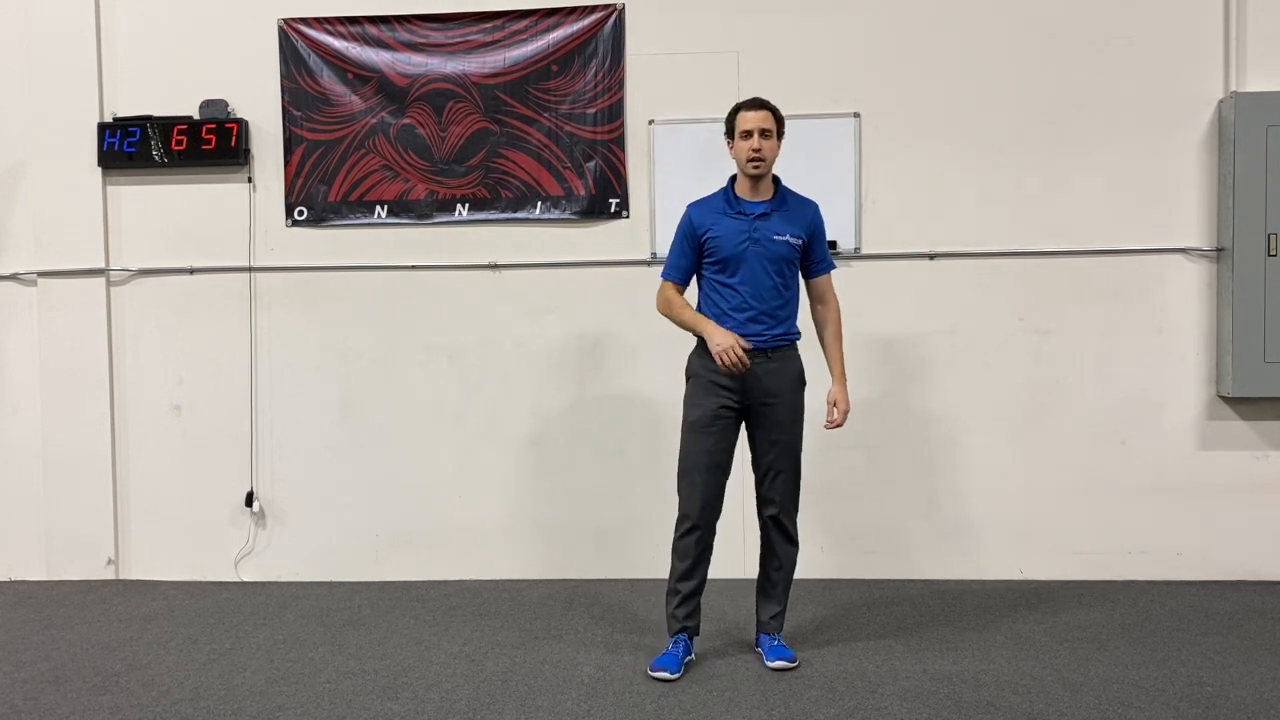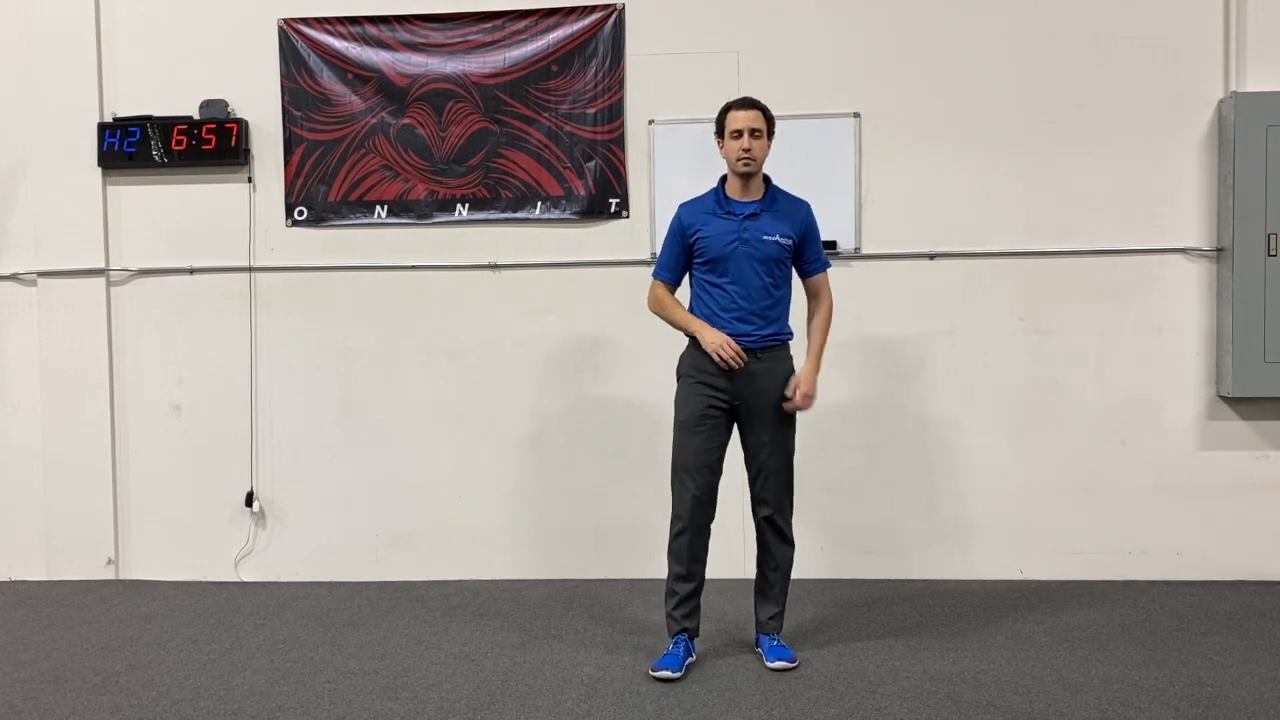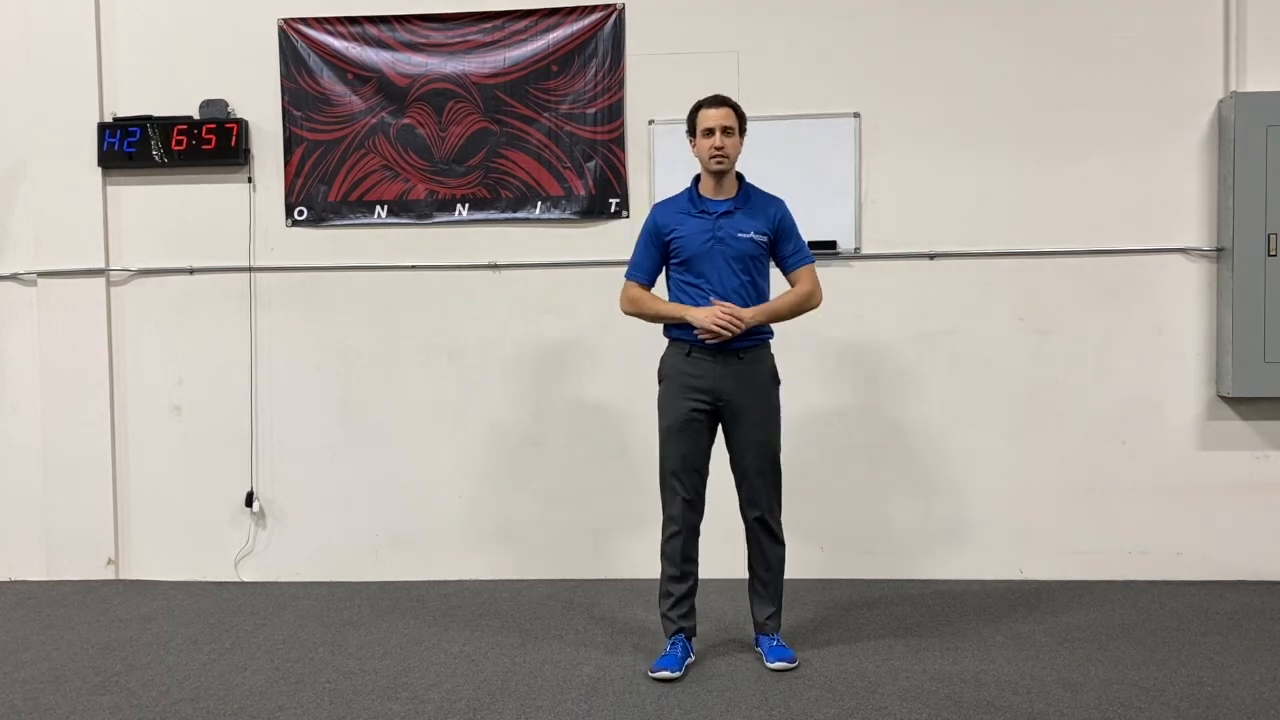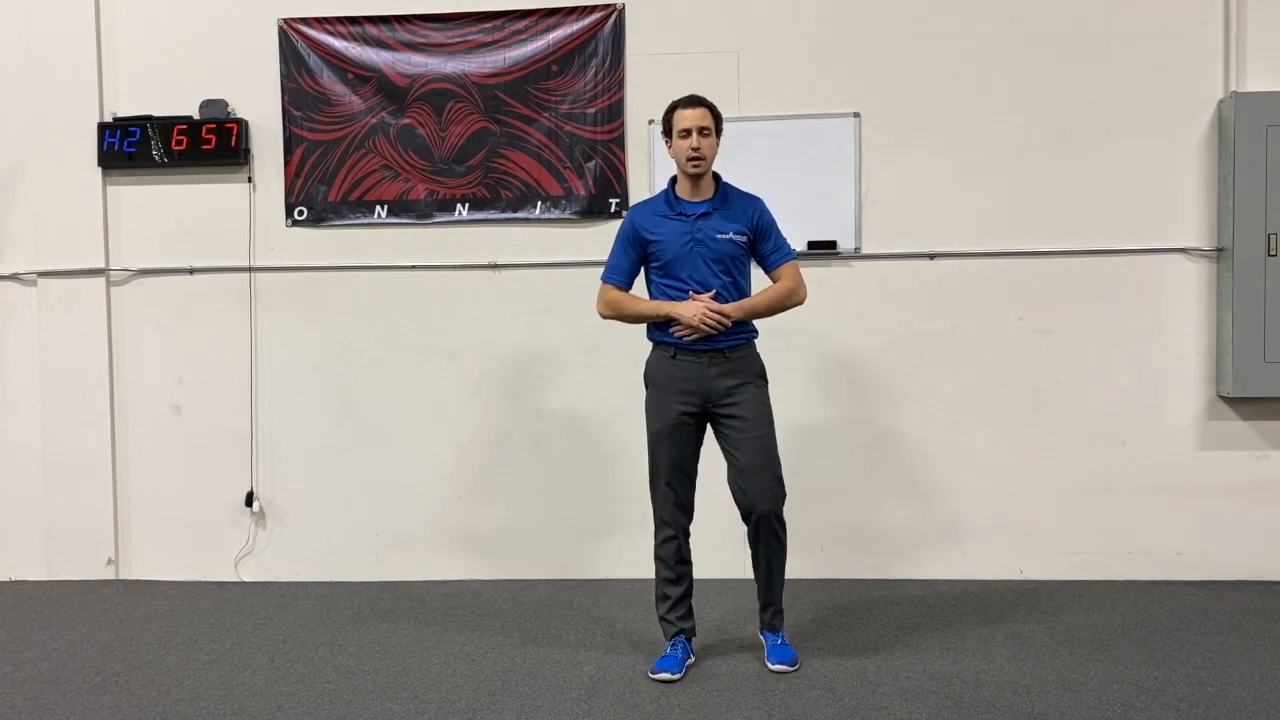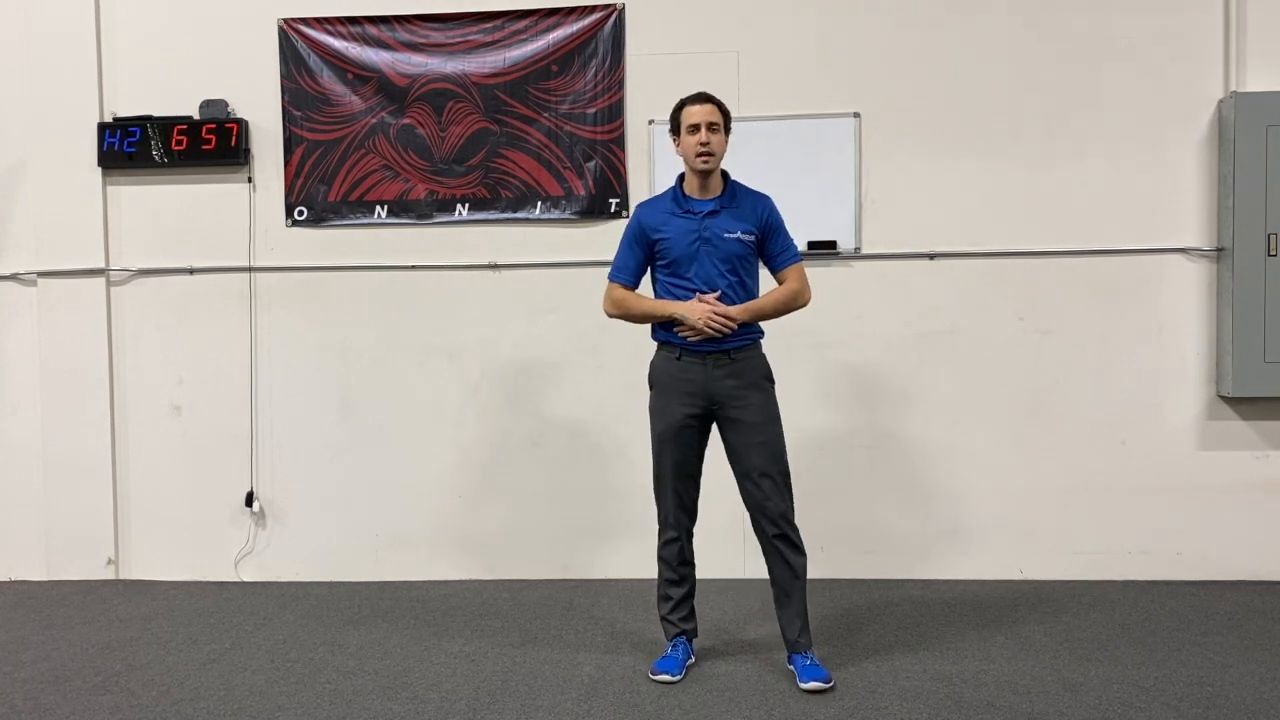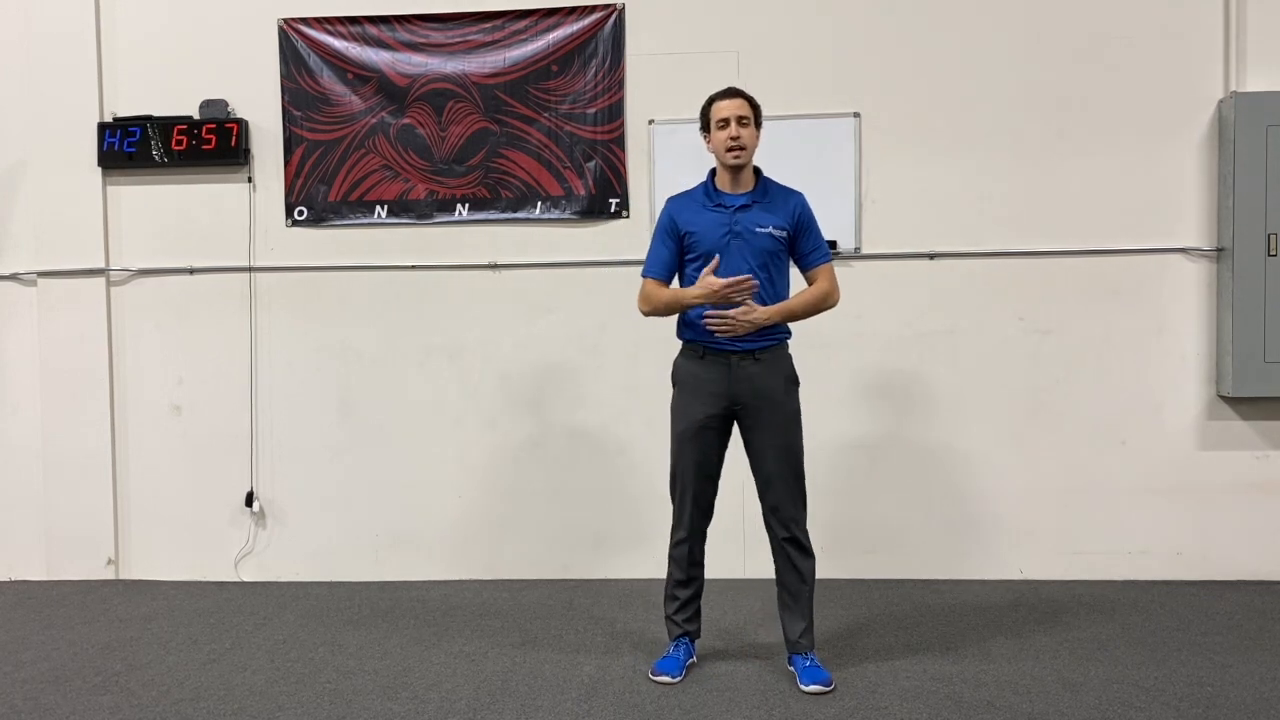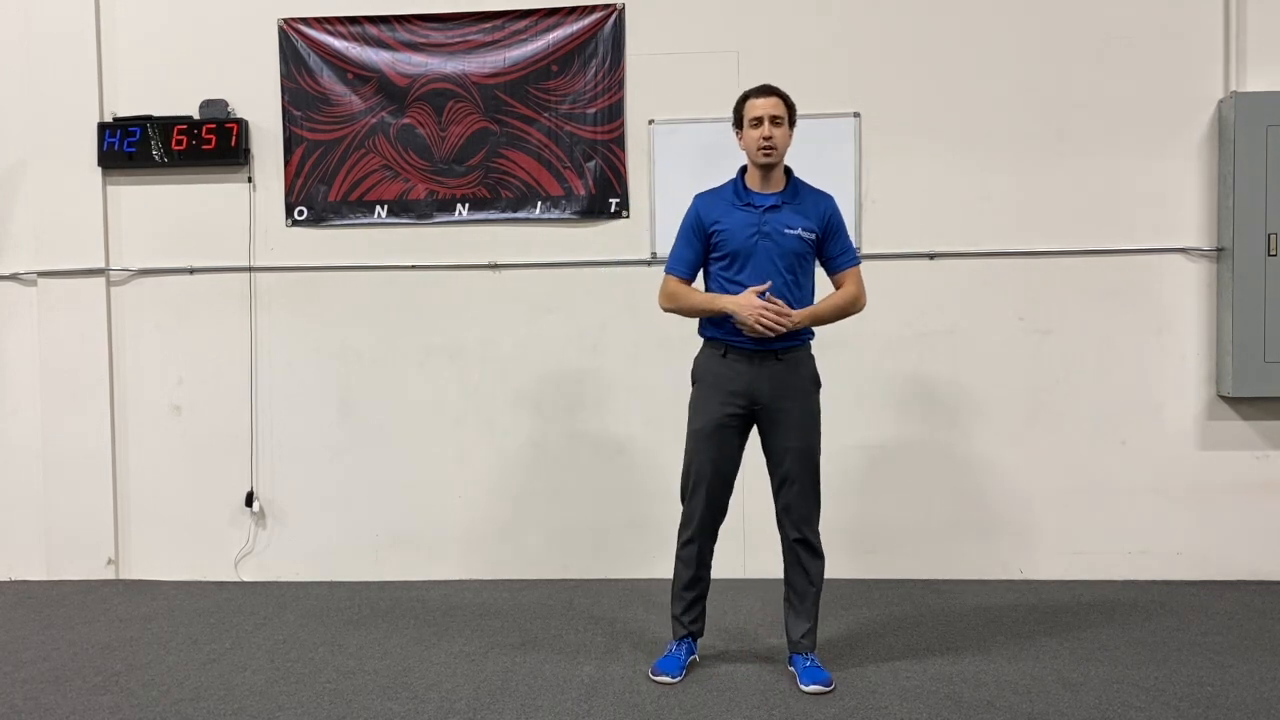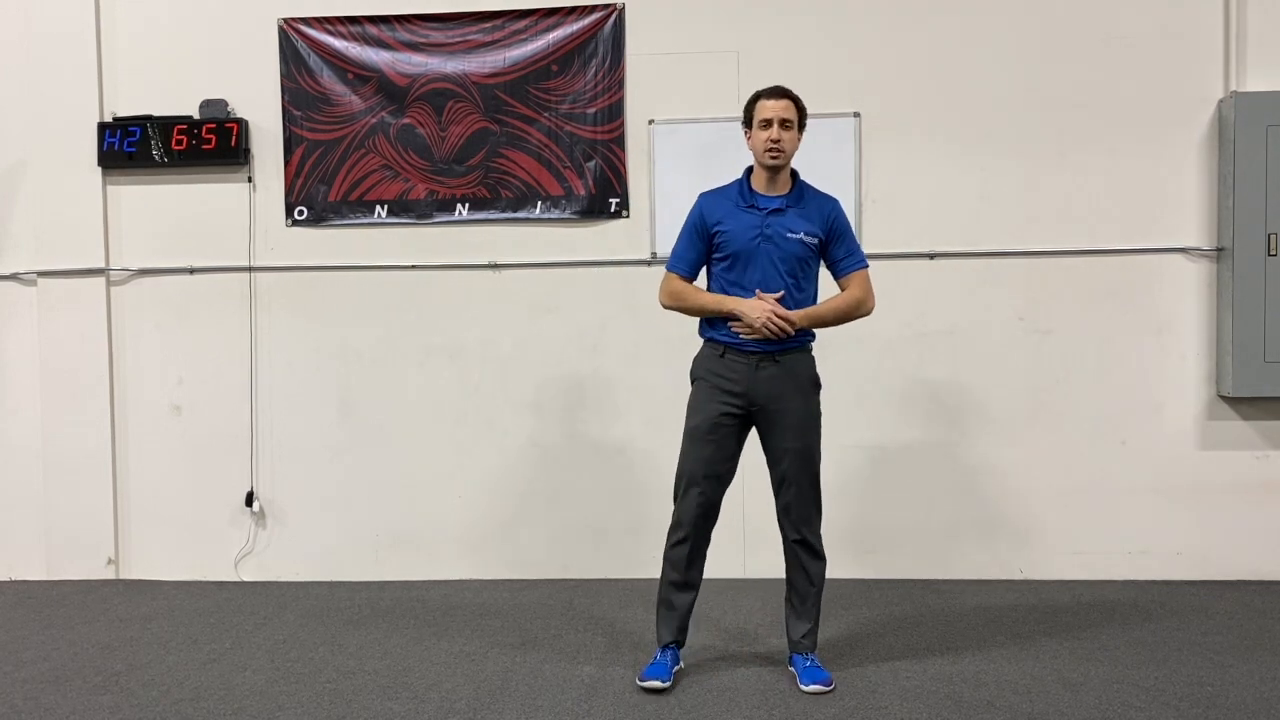
dt=0.3s
person 1, frame 1
left shoulder: (804, 214)
right shoulder: (701, 215)
left elbow: (824, 300)
right elbow: (667, 294)
left wrist: (838, 379)
right wrist: (710, 330)
left hip: (779, 370)
right hip: (713, 370)
left knee: (779, 508)
right knee: (697, 507)
left ankle: (770, 629)
right ankle: (681, 633)
person 1, frame 2
left shoulder: (796, 214)
right shoulder: (692, 215)
left elbow: (820, 298)
right elbow: (658, 293)
left wrist: (810, 368)
right wrist: (703, 330)
left hip: (771, 370)
right hip: (704, 369)
left knee: (773, 508)
right knee: (690, 506)
left ankle: (769, 630)
right ankle: (681, 634)
person 1, frame 3
left shoulder: (771, 211)
right shoulder: (666, 215)
left elbow: (809, 291)
right elbow: (632, 298)
left wrist: (749, 316)
right wrist: (694, 312)
left hip: (751, 369)
right hip: (685, 369)
left knee: (762, 507)
right knee: (681, 510)
left ankle: (767, 628)
right ankle: (679, 635)
person 1, frame 4
left shoulder: (749, 210)
right shoulder: (643, 219)
left elbow: (793, 288)
right elbow: (609, 301)
left wrist: (729, 310)
right wrist: (677, 308)
left hip: (738, 368)
right hip: (671, 372)
left knee: (763, 501)
right knee: (672, 513)
left ankle: (773, 624)
right ankle: (678, 636)
person 1, frame 5
left shoulder: (758, 208)
right shoulder: (649, 215)
left elbow: (797, 288)
right elbow: (615, 300)
left wrist: (737, 313)
right wrist: (679, 309)
left hip: (744, 369)
right hip: (676, 372)
left knee: (773, 511)
right knee: (675, 515)
left ankle: (799, 646)
right ankle: (679, 637)
person 1, frame 6
left shoulder: (790, 205)
right shoulder: (679, 210)
left elbow: (826, 289)
right elbow: (649, 298)
left wrist: (766, 314)
right wrist: (698, 293)
left hip: (769, 370)
right hip: (700, 371)
left knee: (786, 515)
right knee: (689, 514)
left ankle: (801, 647)
right ankle: (682, 638)
person 1, frame 7
left shoulder: (818, 207)
right shoulder: (708, 206)
left elbow: (853, 293)
right elbow: (670, 294)
left wrist: (796, 316)
right wrist: (734, 304)
left hip: (791, 372)
right hip: (721, 370)
left knee: (799, 518)
right knee: (700, 511)
left ankle: (801, 648)
right ankle: (685, 636)
person 1, frame 8
left shoulder: (824, 211)
right shoulder: (712, 206)
left elbow: (860, 296)
right elbow: (671, 290)
left wrist: (793, 317)
right wrist: (739, 305)
left hip: (791, 374)
right hip: (721, 370)
left knee: (800, 518)
right knee: (692, 512)
left ankle: (802, 648)
right ankle: (669, 645)
